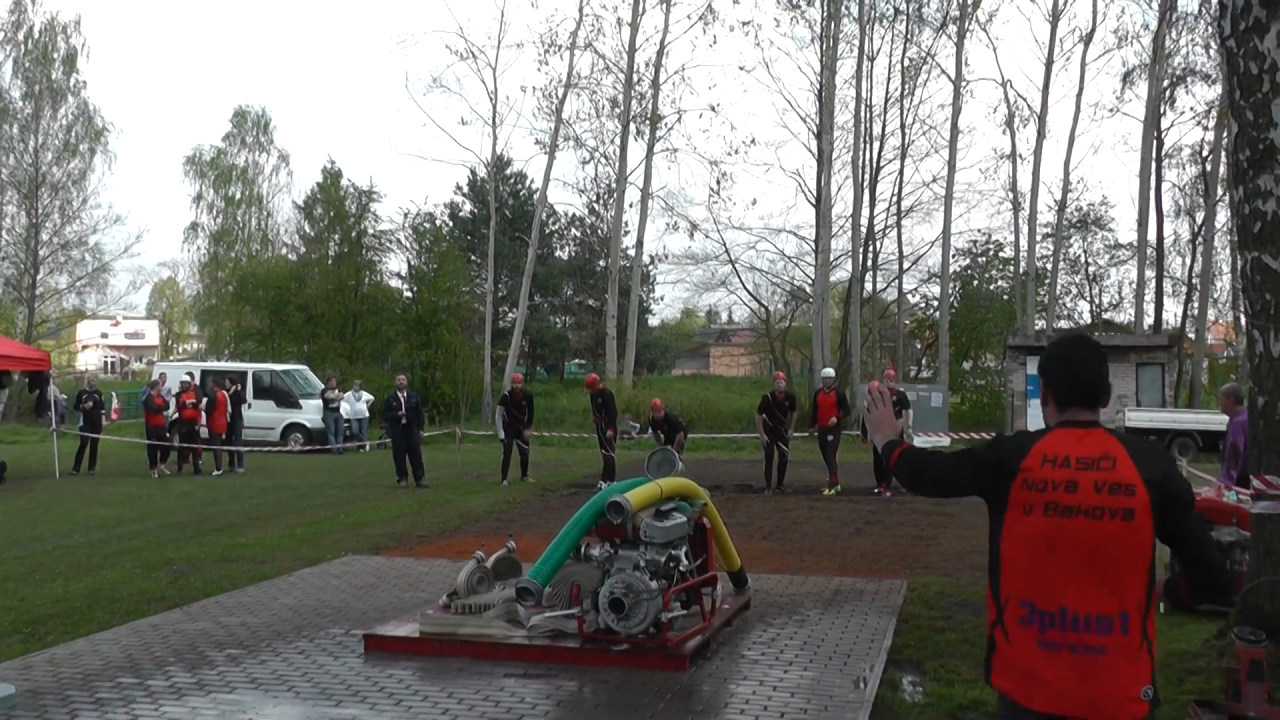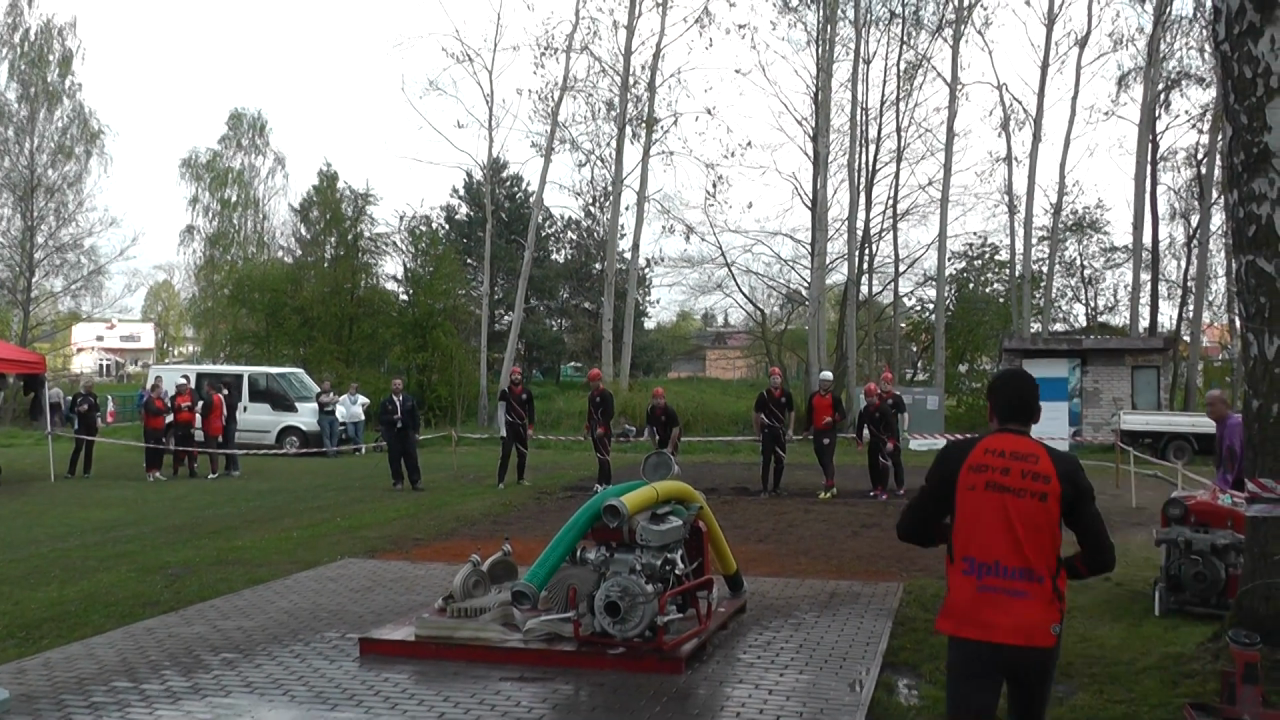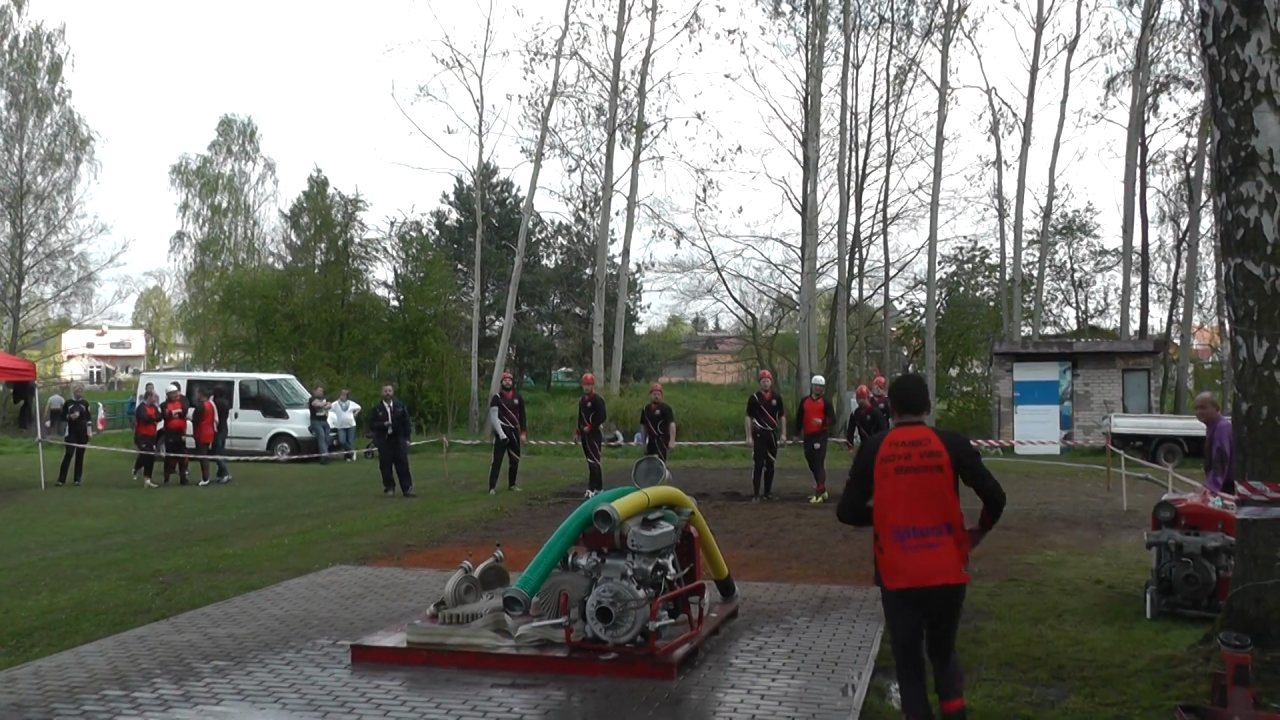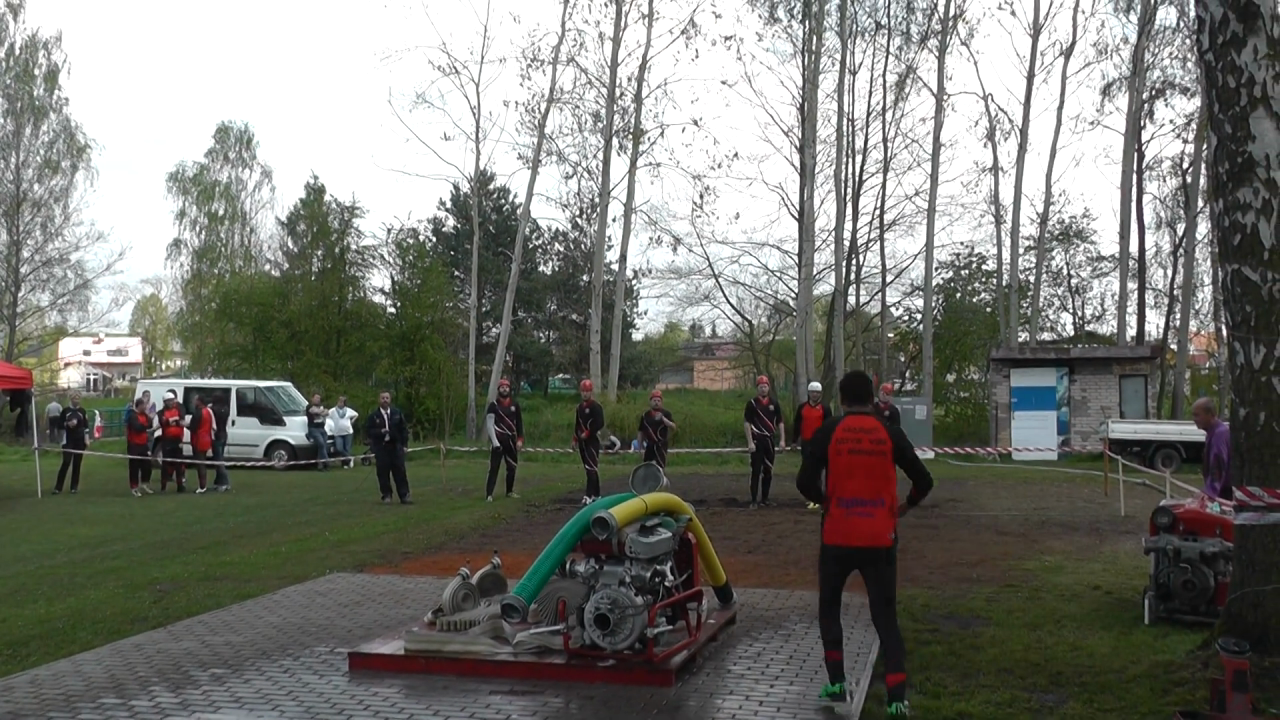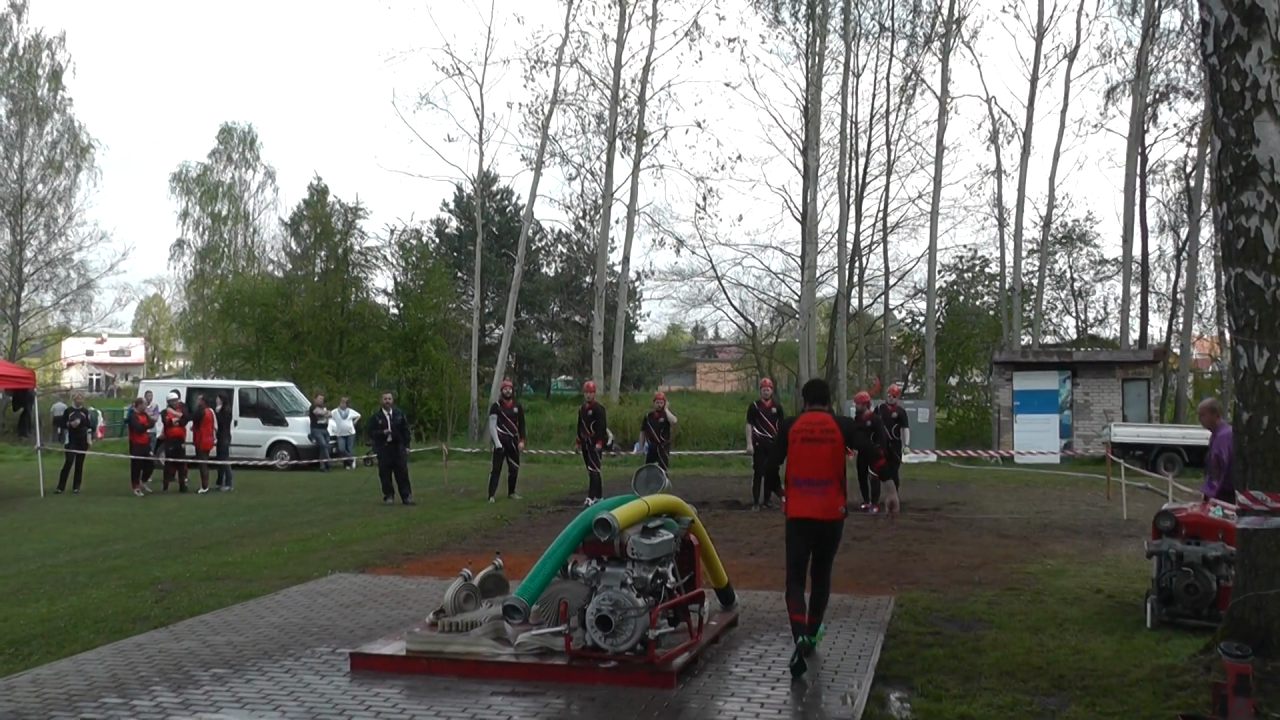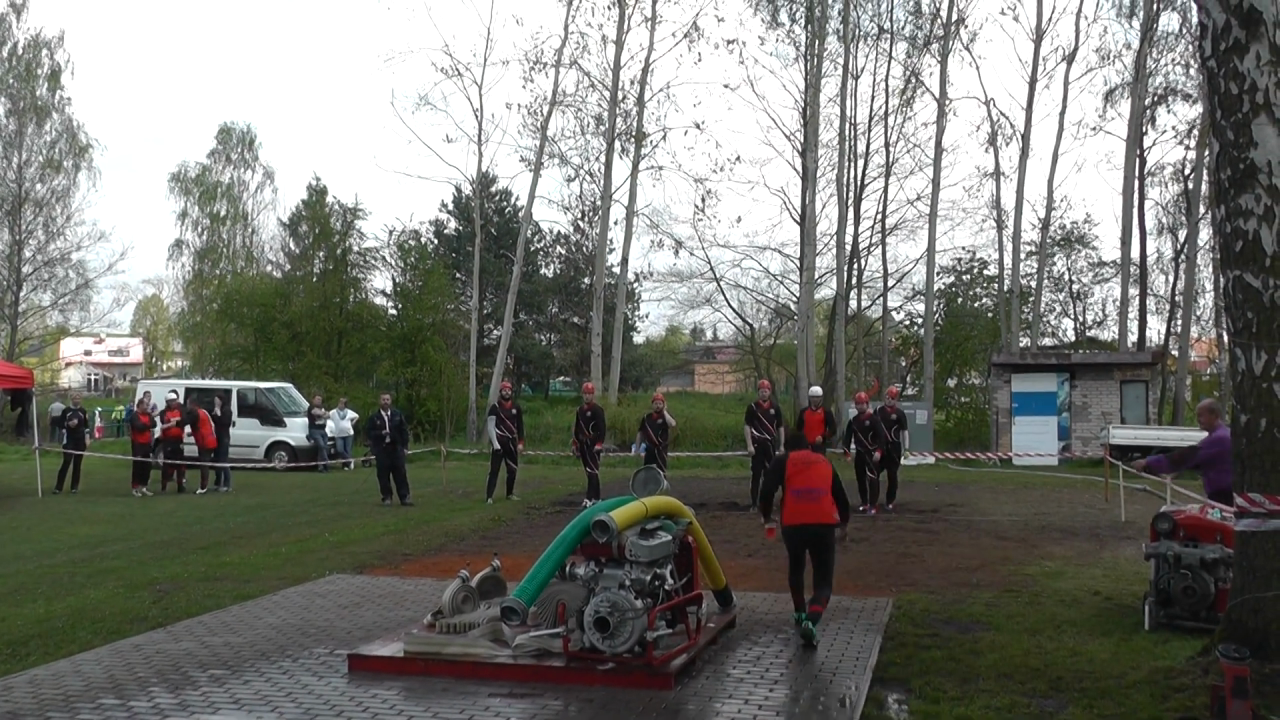
dt=0.5s
person 1, frame 1
left shoulder: (1011, 457)
right shoulder: (1151, 465)
left elbow: (925, 474)
right elbow: (1213, 581)
left wrist: (887, 439)
right wrist: (1163, 590)
left hip: (1031, 687)
person 1, frame 2
left shoulder: (958, 457)
right shoulder: (1063, 468)
left elbow: (910, 529)
right elbow: (1102, 557)
left hip: (971, 628)
right hip: (1038, 633)
person 1, frame 3
left shoulder: (874, 449)
right shoulder: (952, 443)
left elbow: (847, 512)
right elbow: (994, 496)
right wrist: (981, 529)
left hip: (898, 575)
right hip: (949, 572)
left knee: (909, 665)
right knee: (942, 652)
person 1, frame 4
left shoulder: (827, 432)
right shoulder: (892, 435)
left elbow: (805, 482)
right elbow: (923, 481)
right wrist: (904, 507)
left hip: (838, 538)
right hip: (881, 540)
left knee: (829, 608)
right knee: (886, 620)
left ankle: (837, 684)
right ankle: (897, 701)
person 1, frame 5
left shoulder: (790, 426)
right shoulder: (843, 426)
left elbow: (772, 465)
right elbow: (872, 452)
left hip: (798, 514)
right hip: (832, 514)
left knee: (795, 581)
right knee: (821, 574)
left ankle: (801, 638)
right ankle: (812, 634)
person 1, frame 6
left shoulder: (783, 461)
right shoulder: (825, 462)
left elbow: (766, 493)
right elbow: (841, 500)
left wrist: (767, 517)
right wrist: (843, 525)
left hip: (793, 524)
right hip: (824, 525)
left knee: (796, 566)
right knee: (823, 584)
left ankle: (800, 613)
right ankle: (809, 621)
